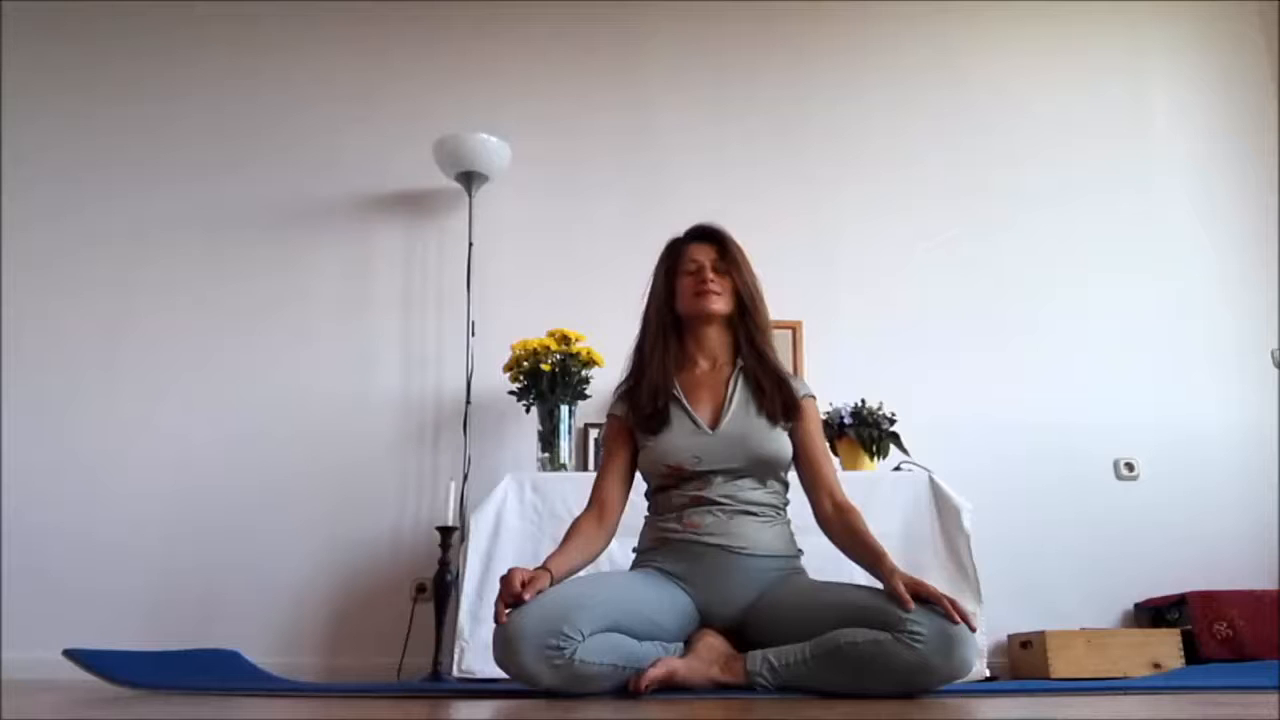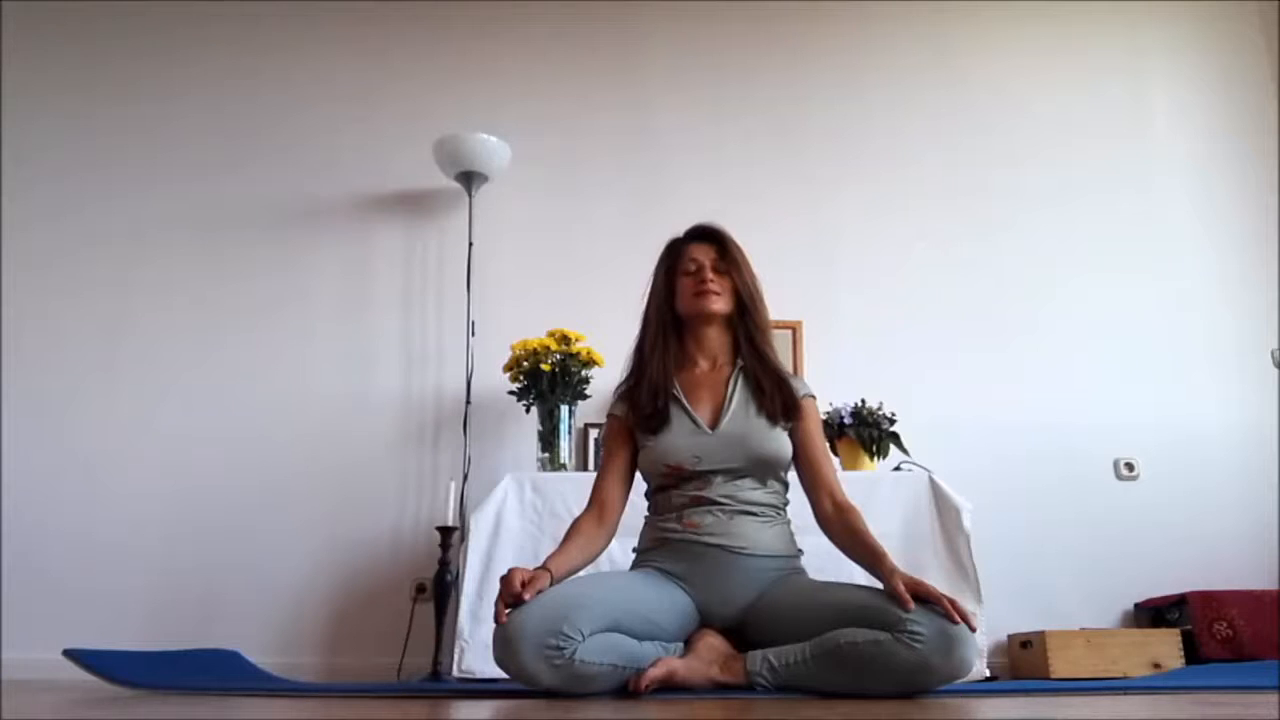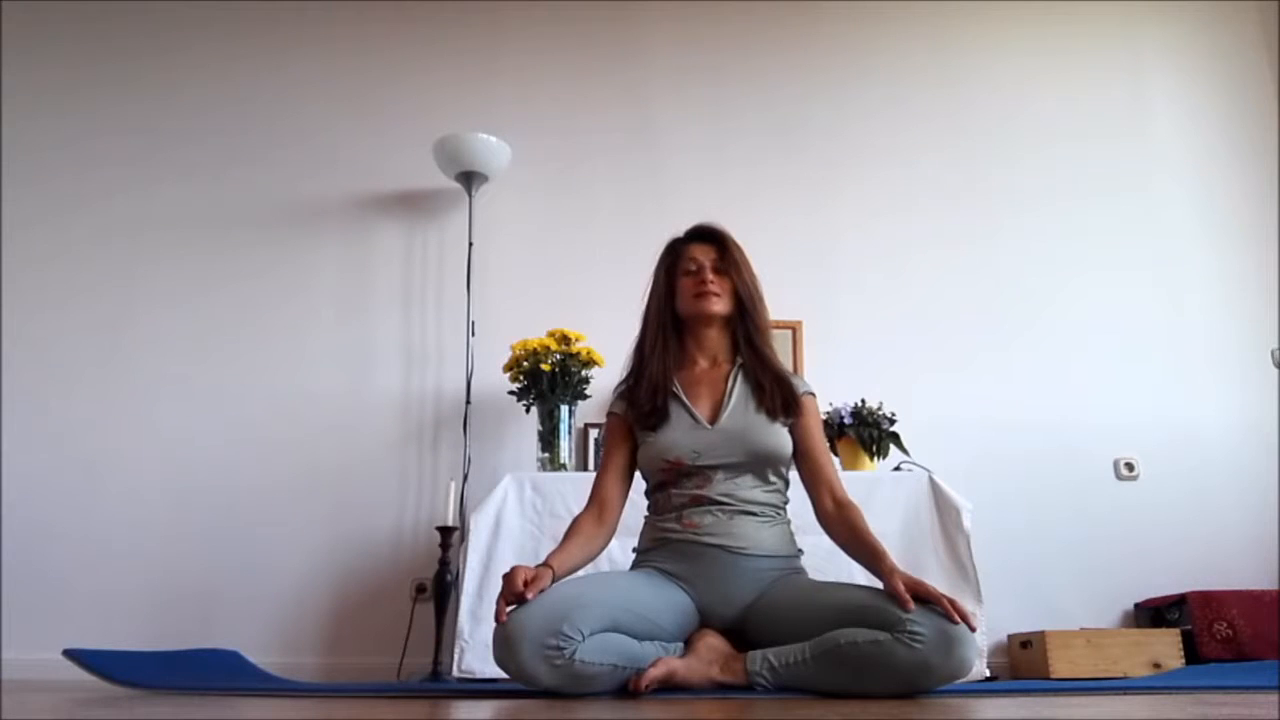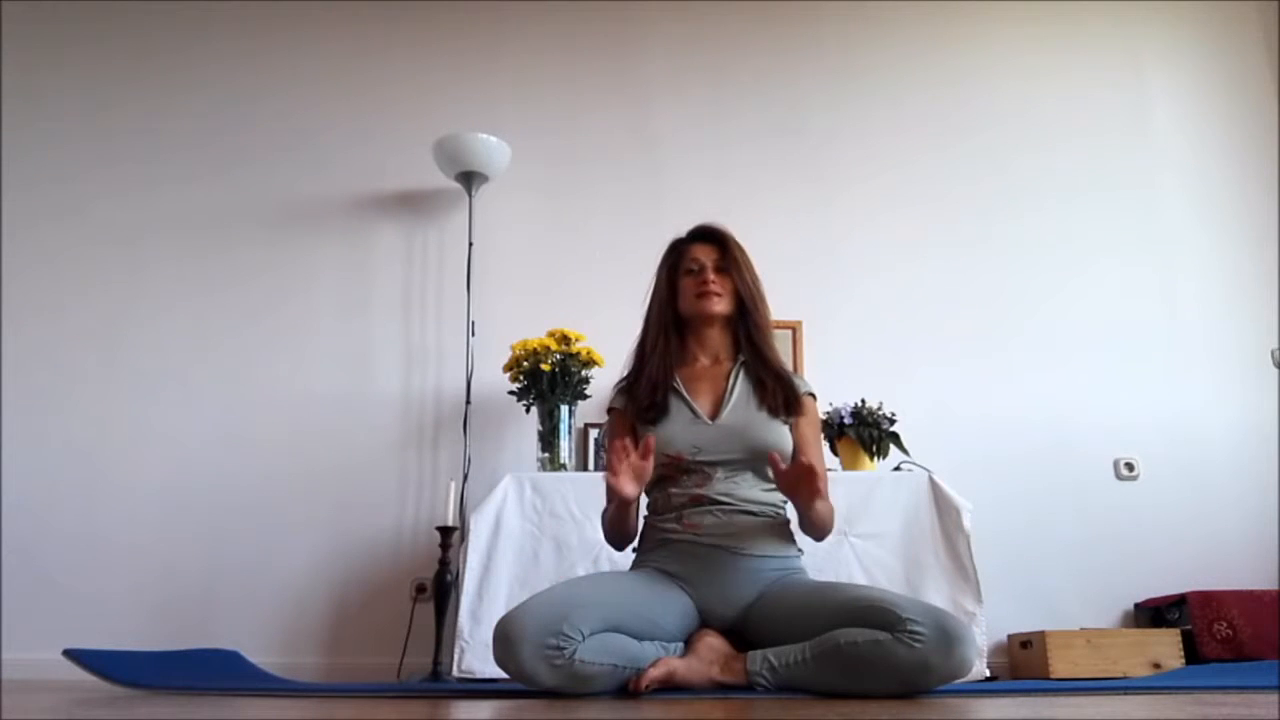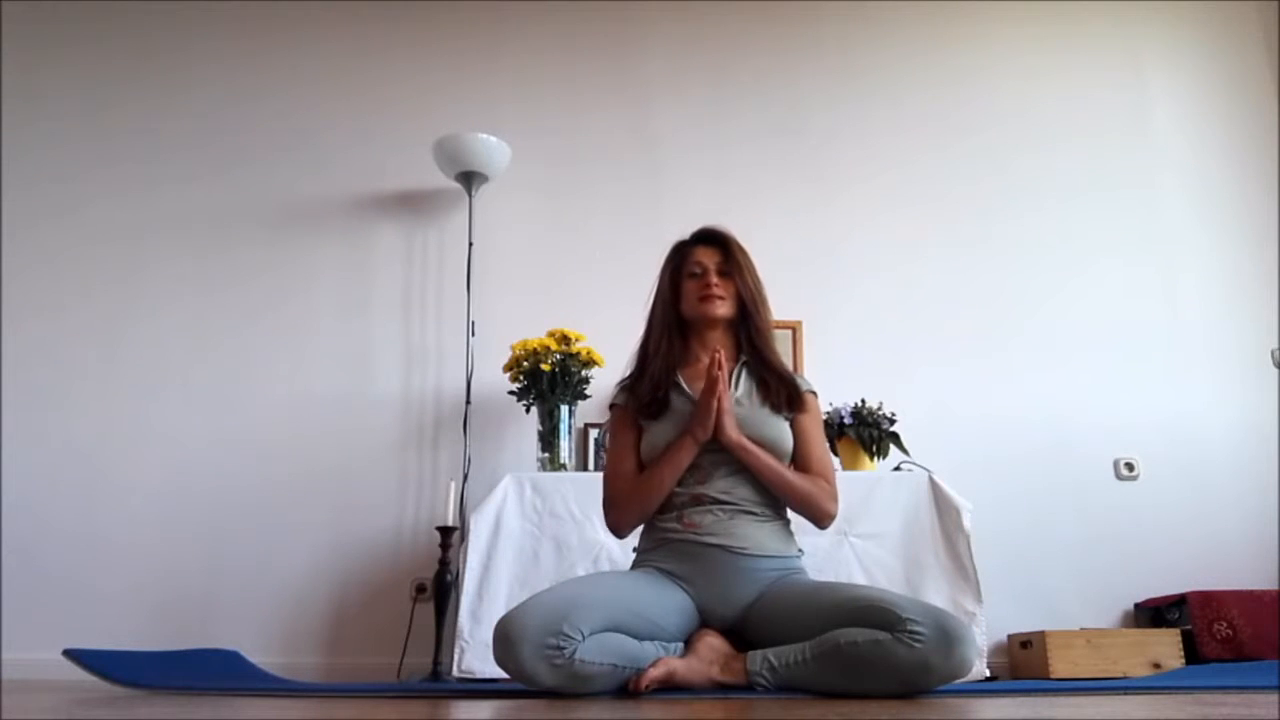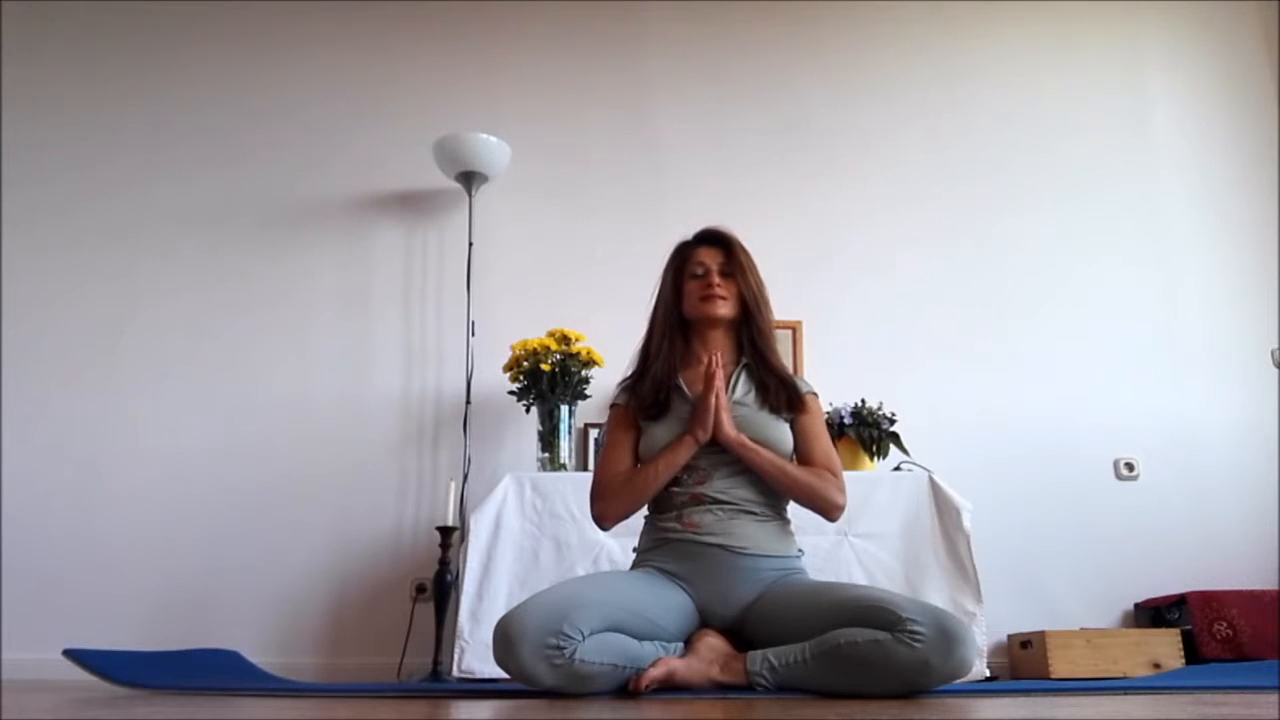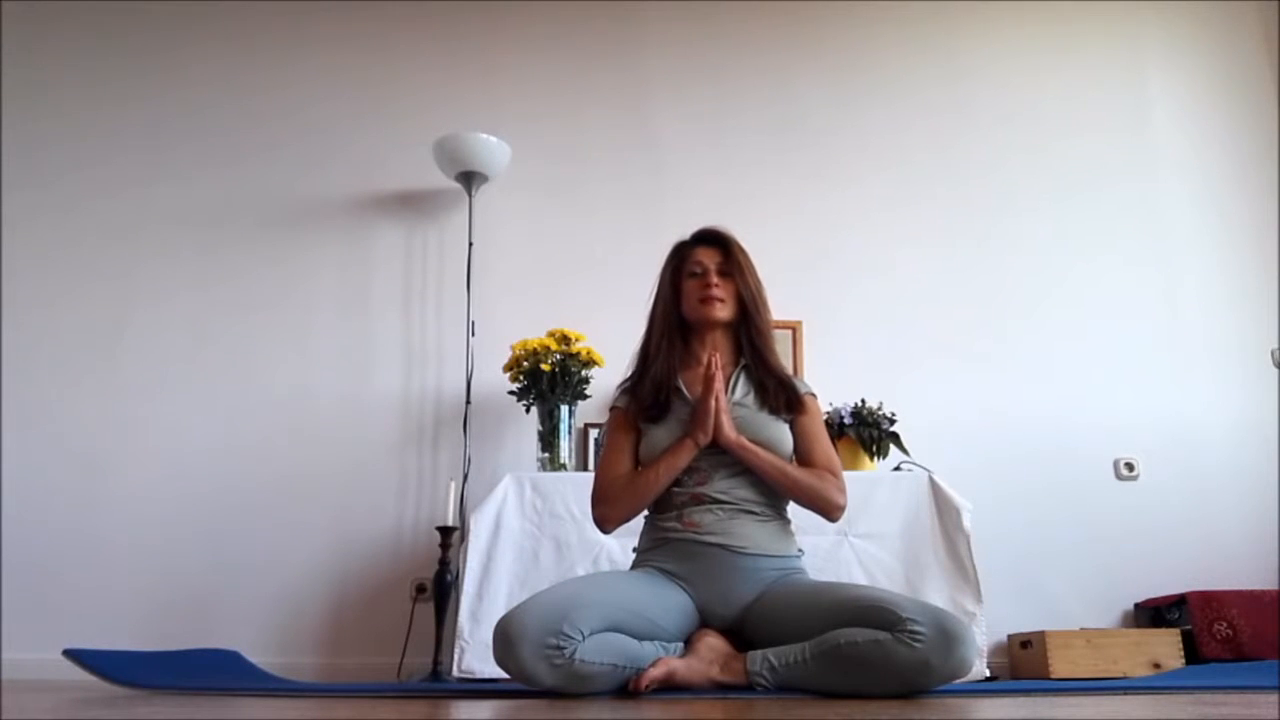
dt=0.3s
person 1, frame 1
left shoulder: (785, 391)
right shoulder: (636, 400)
left elbow: (832, 505)
right elbow: (602, 514)
left wrist: (889, 570)
right wrist: (547, 572)
left hip: (771, 580)
right hip: (667, 578)
left knee: (946, 644)
right knee: (524, 638)
left ankle: (732, 665)
right ankle: (706, 655)
person 1, frame 2
left shoulder: (785, 391)
right shoulder: (636, 400)
left elbow: (832, 505)
right elbow: (601, 514)
left wrist: (890, 572)
right wrist: (545, 572)
left hip: (771, 579)
right hip: (667, 579)
left knee: (946, 645)
right knee: (522, 640)
left ankle: (729, 665)
right ankle: (706, 652)
person 1, frame 3
left shoulder: (786, 390)
right shoulder: (635, 399)
left elbow: (832, 502)
right elbow: (601, 513)
left wrist: (887, 568)
right wrist: (550, 566)
left hip: (771, 579)
right hip: (667, 577)
left knee: (944, 644)
right knee: (524, 641)
left ankle: (732, 665)
right ankle: (712, 657)
person 1, frame 4
left shoulder: (786, 388)
right shoulder: (636, 396)
left elbow: (820, 523)
right elbow: (619, 533)
left wrist: (807, 499)
right wrist: (625, 499)
left hip: (771, 579)
right hip: (666, 580)
left knee: (945, 644)
right knee: (522, 641)
left ankle: (731, 665)
right ankle: (706, 655)
person 1, frame 5
left shoulder: (788, 389)
right shoulder: (638, 394)
left elbow: (825, 507)
right elbow: (620, 517)
left wrist: (734, 438)
right wrist: (694, 435)
left hip: (771, 578)
right hip: (668, 576)
left knee: (944, 644)
right knee: (522, 640)
left ankle: (732, 665)
right ankle: (712, 658)
person 1, frame 6
left shoulder: (789, 390)
right shoulder: (639, 394)
left elbow: (832, 499)
right elbow: (606, 509)
left wrist: (733, 436)
right wrist: (693, 434)
left hip: (770, 578)
right hip: (667, 577)
left knee: (945, 643)
right knee: (523, 639)
left ankle: (731, 664)
right ankle: (714, 657)
person 1, frame 7
left shoulder: (787, 391)
right shoulder: (639, 396)
left elbow: (833, 500)
right elbow: (607, 512)
left wrist: (734, 438)
right wrist: (693, 438)
left hip: (770, 579)
right hip: (667, 577)
left knee: (944, 643)
right knee: (522, 638)
left ankle: (730, 664)
right ankle: (707, 655)
